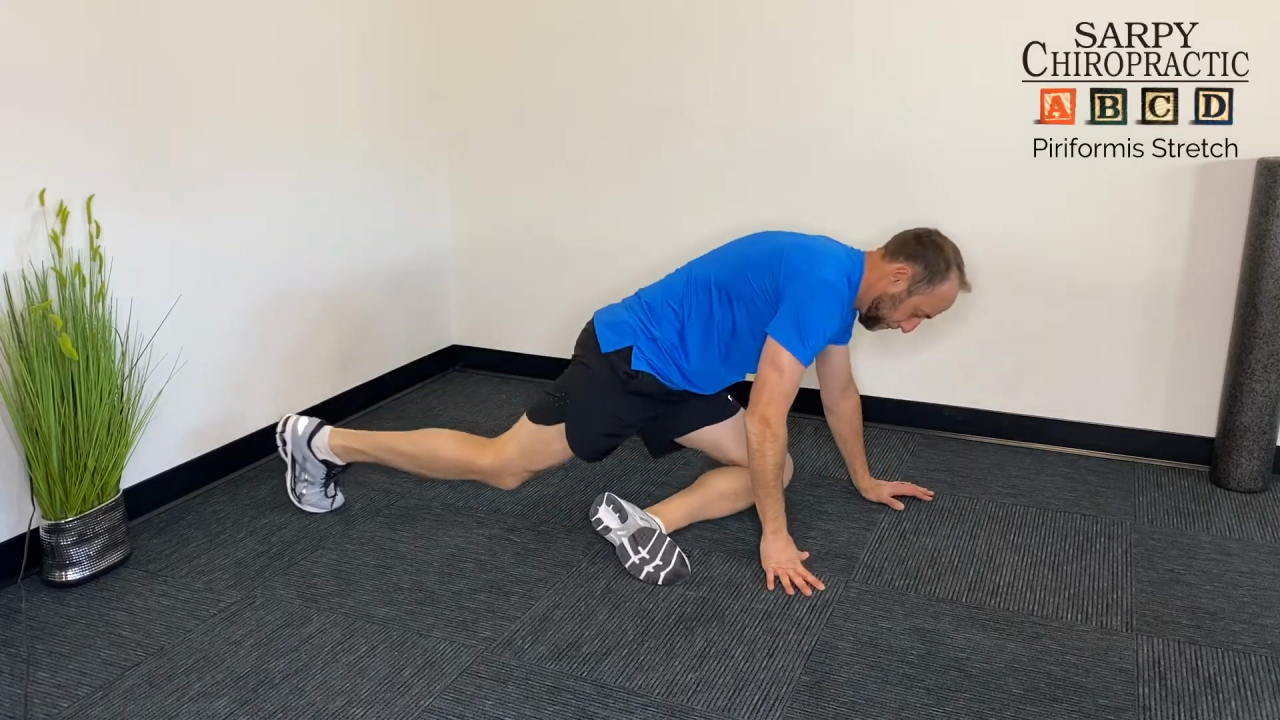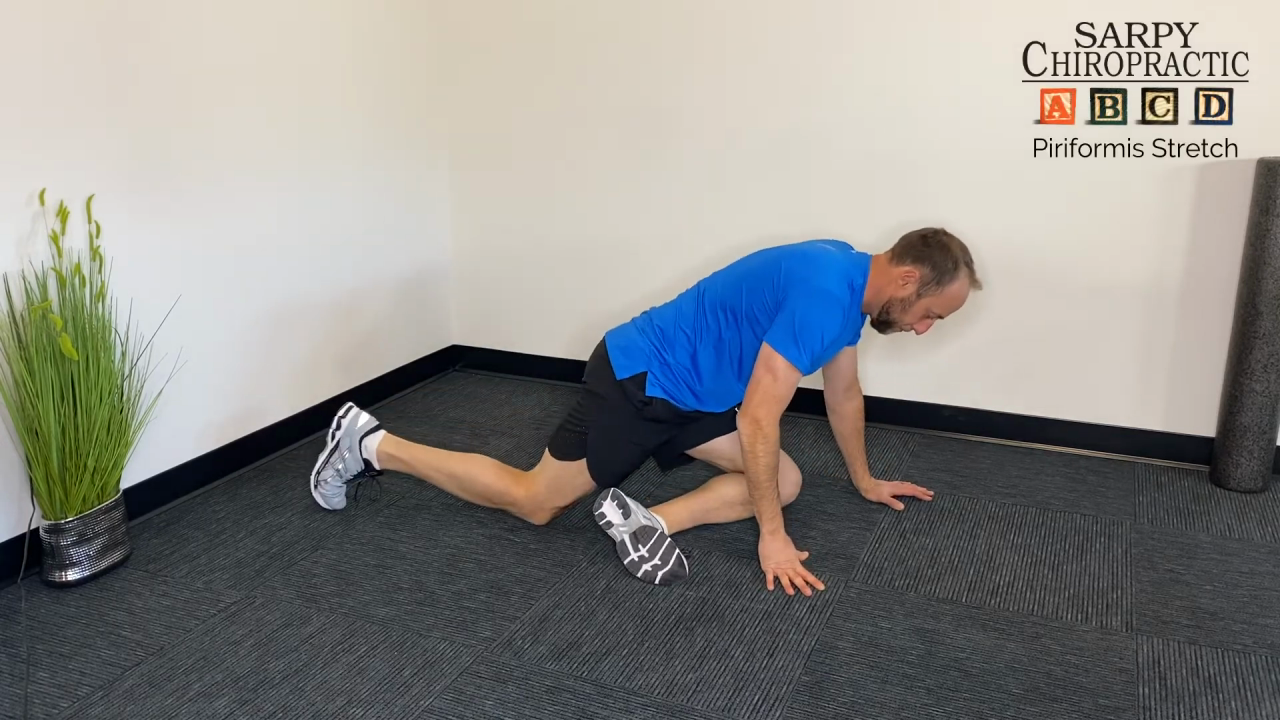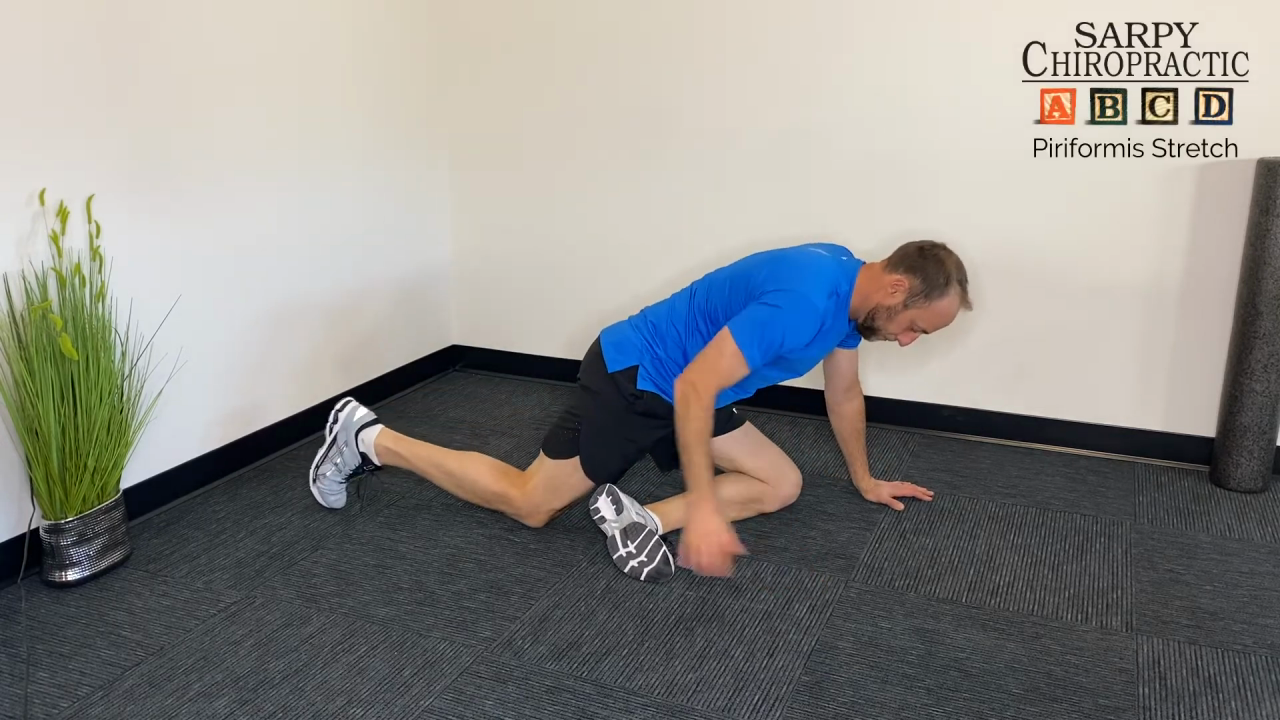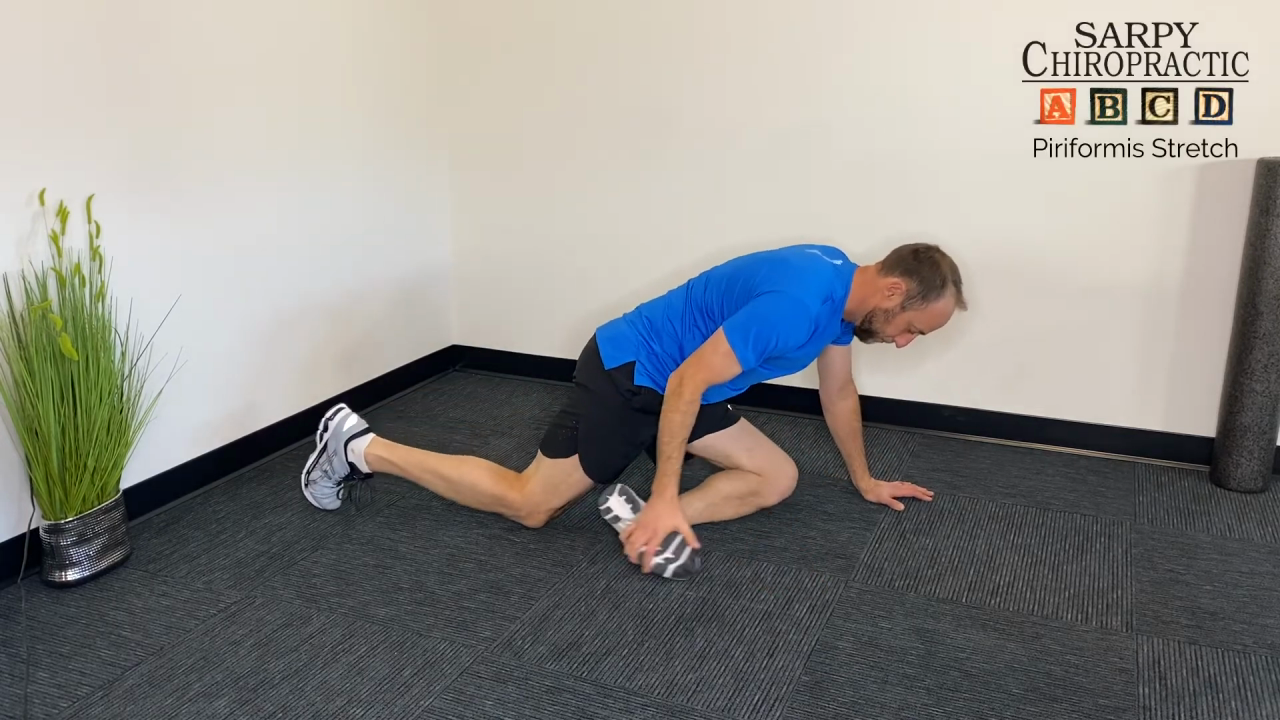
dt=0.5s
person 1, frame 1
left shoulder: (843, 285)
right shoulder: (823, 284)
left elbow: (840, 392)
right elbow: (767, 418)
left wrist: (865, 481)
right wrist: (775, 535)
left hip: (673, 375)
right hip: (627, 357)
left knee: (773, 471)
right knee: (501, 465)
left ankle: (646, 523)
right ankle: (322, 442)
person 1, frame 2
left shoulder: (850, 282)
right shoulder: (824, 292)
left elbow: (843, 392)
right elbow: (758, 420)
left wrist: (865, 481)
right wrist: (772, 537)
left hip: (682, 391)
right hip: (638, 380)
left knee: (784, 481)
right knee: (533, 502)
left ankle: (647, 521)
right ankle: (373, 446)
person 1, frame 3
left shoulder: (849, 288)
right shoulder: (803, 302)
left elbow: (844, 394)
right elbow: (693, 386)
left wrist: (865, 481)
right wrist: (704, 505)
left hip: (683, 385)
right hip: (633, 377)
left knee: (781, 485)
right knee: (528, 504)
left ankle: (641, 519)
right ankle: (370, 438)
person 1, frame 4
left shoulder: (842, 285)
right shoulder: (798, 302)
left elbow: (839, 392)
right elbow: (686, 384)
left wrist: (865, 481)
right wrist: (665, 499)
left hip: (671, 381)
right hip: (629, 374)
left knee: (777, 479)
right knee: (527, 504)
left ankle: (642, 519)
right ankle: (362, 447)
